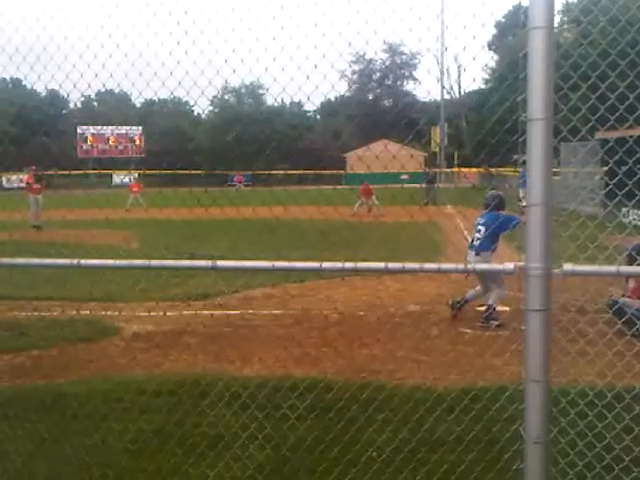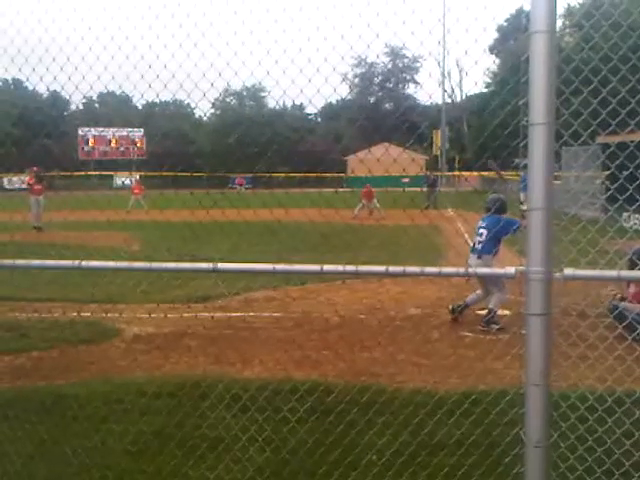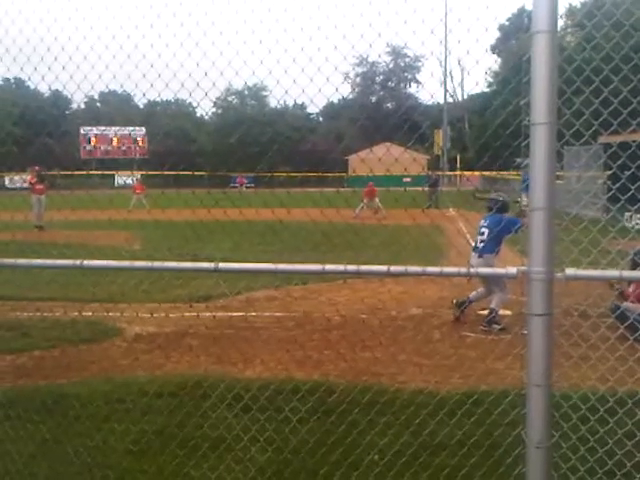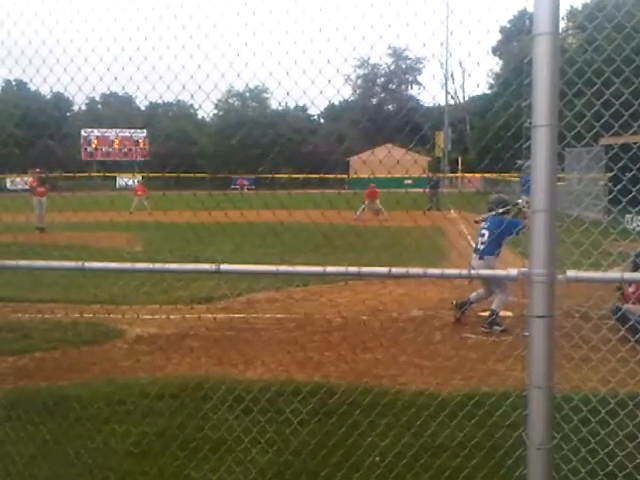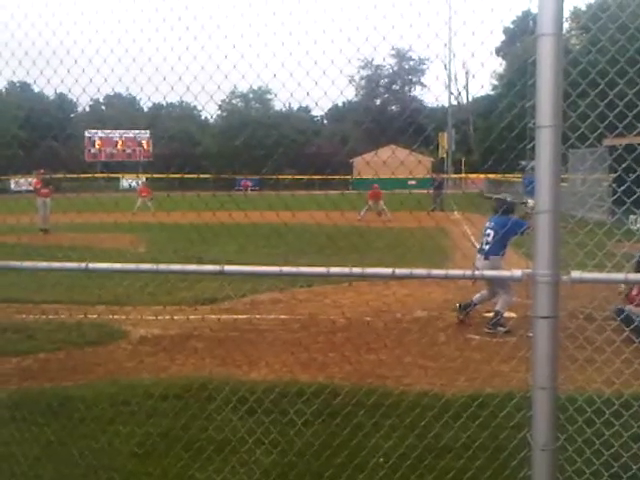
dt=0.2s
person 1, frame 1
left shoulder: (483, 216)
right shoulder: (497, 217)
left elbow: (507, 220)
right elbow: (521, 220)
left hip: (472, 256)
right hip: (481, 258)
left knee: (486, 286)
right knee: (498, 286)
left ankle: (457, 304)
right ankle: (487, 317)
person 1, frame 2
left shoulder: (484, 220)
right shoulder: (499, 221)
left elbow: (509, 224)
right elbow: (523, 224)
left hip: (474, 260)
right hip: (483, 261)
left knee: (486, 290)
right knee: (500, 290)
left ankle: (457, 309)
right ankle: (487, 321)
person 1, frame 3
left shoulder: (486, 219)
right shoulder: (501, 220)
left elbow: (509, 222)
right elbow: (524, 222)
left hip: (475, 258)
right hip: (485, 260)
left knee: (489, 288)
right knee: (501, 290)
left ankle: (461, 305)
right ankle: (489, 321)
person 1, frame 4
left shoulder: (488, 220)
right shoulder: (501, 222)
right elbow: (526, 223)
left wrist: (518, 211)
right wrist: (524, 212)
left hip: (476, 260)
right hip: (486, 262)
left knee: (489, 289)
right knee: (502, 292)
left ankle: (461, 306)
right ankle: (490, 323)
person 1, frame 5
left shoulder: (492, 220)
right shoulder: (507, 222)
right elbow: (531, 224)
left wrist: (526, 213)
right wrist: (531, 212)
left hip: (481, 260)
right hip: (491, 262)
left knee: (492, 290)
right knee: (506, 292)
left ankle: (464, 308)
right ankle: (494, 324)
